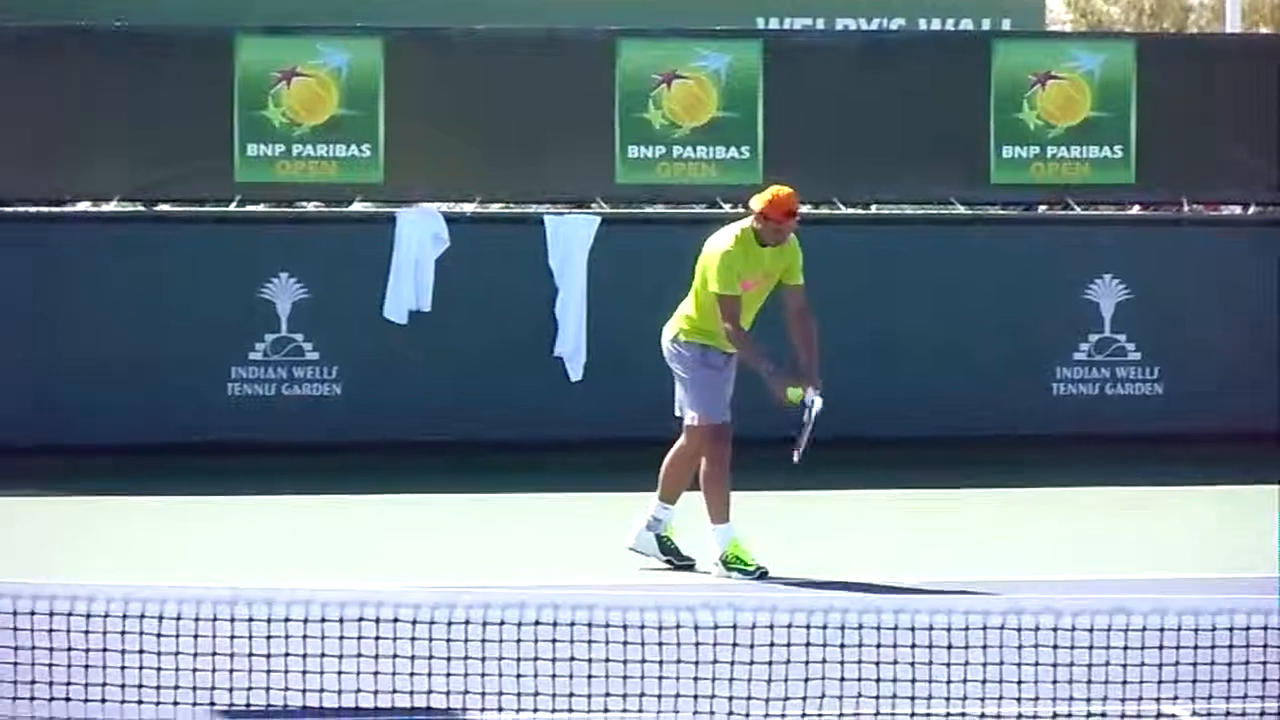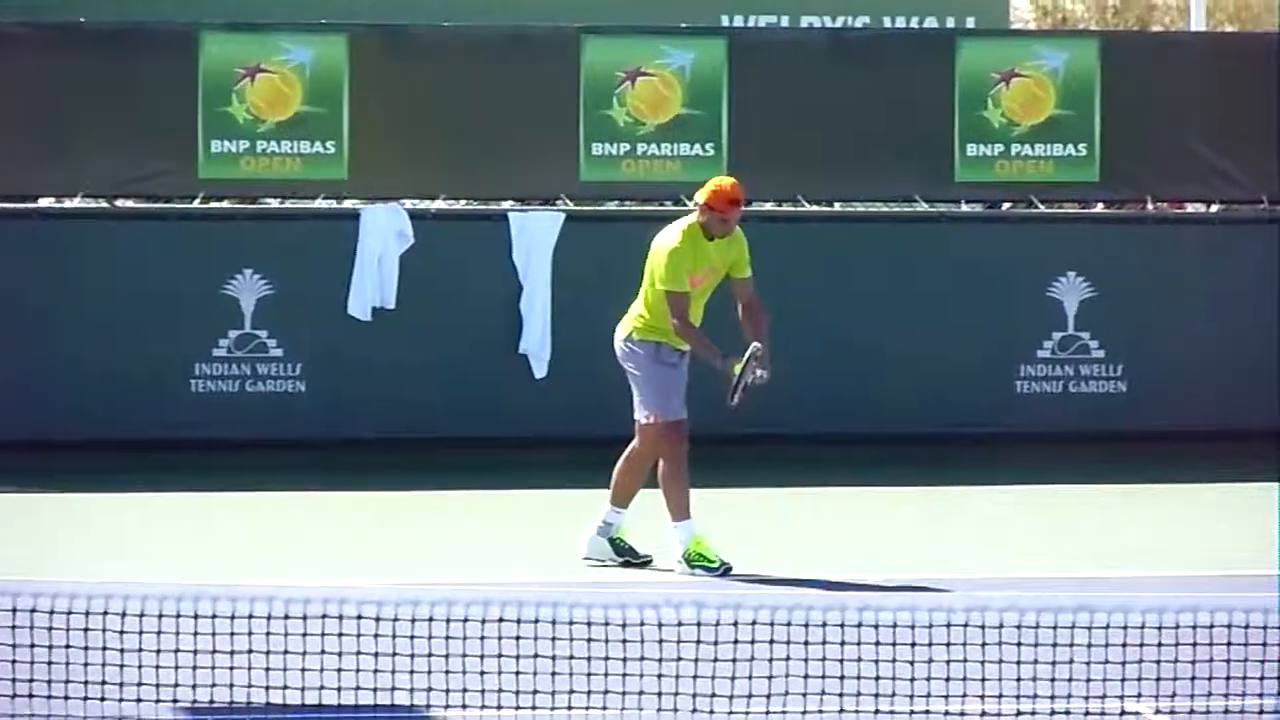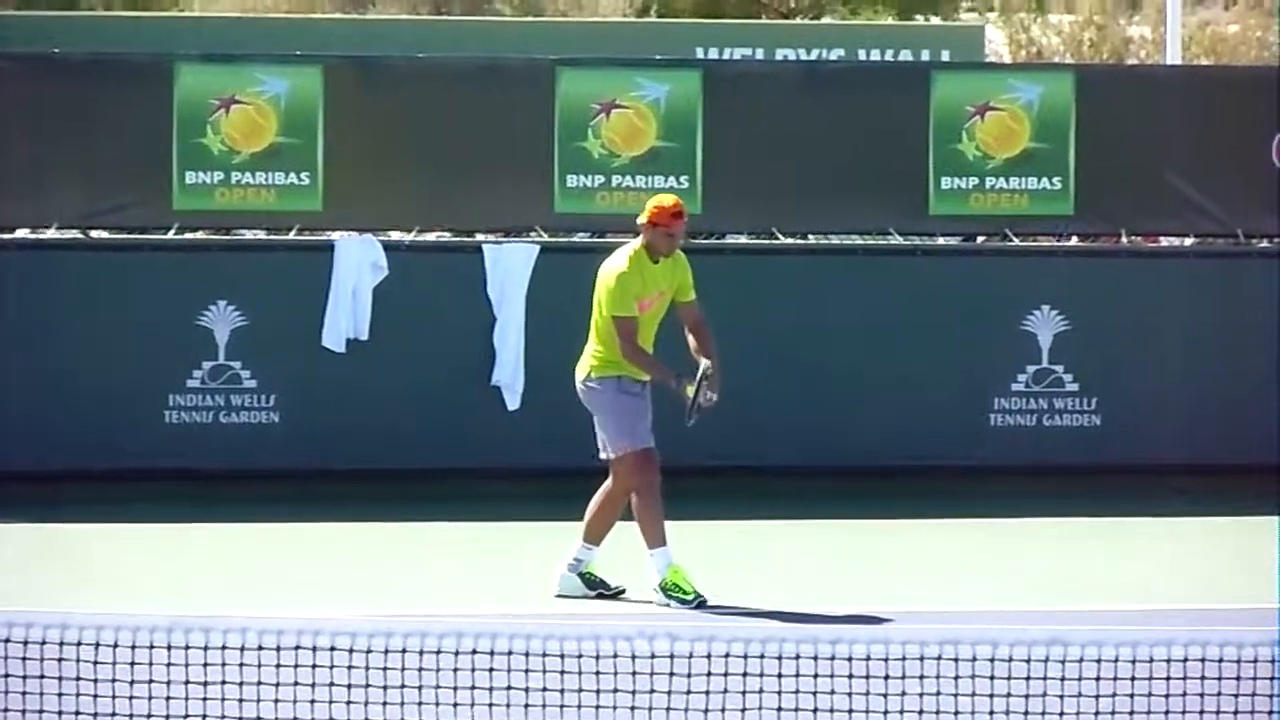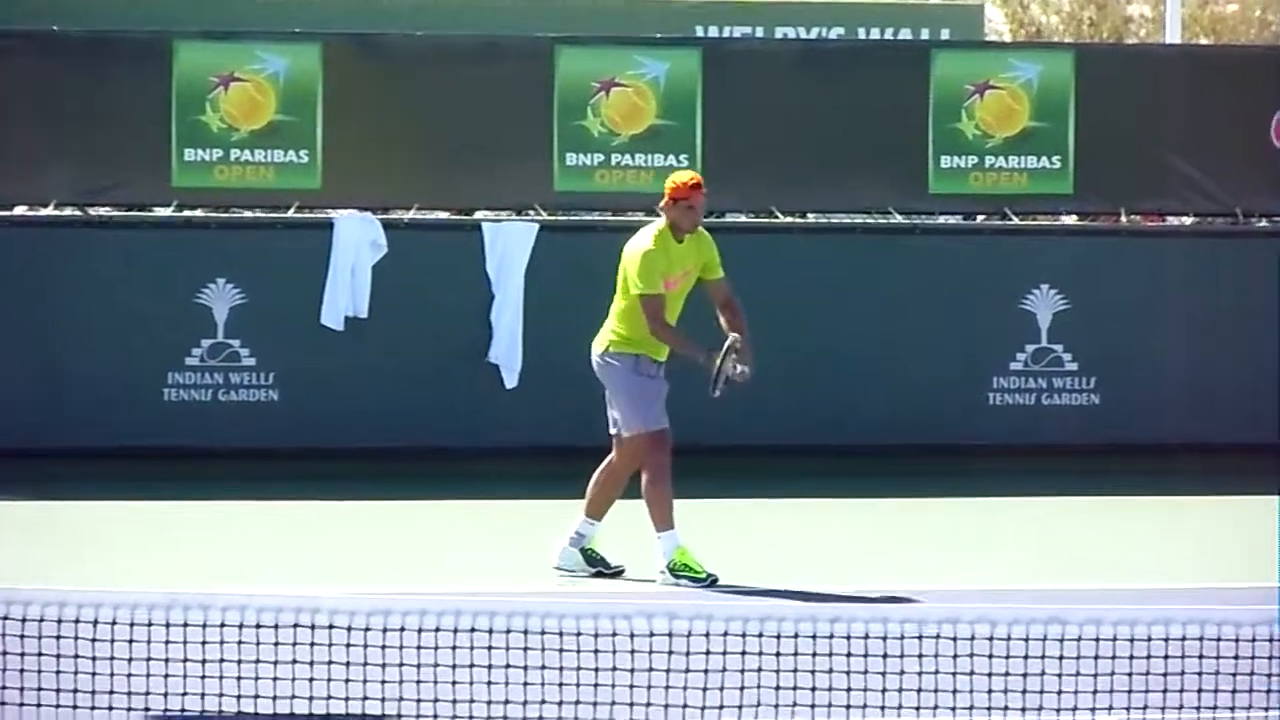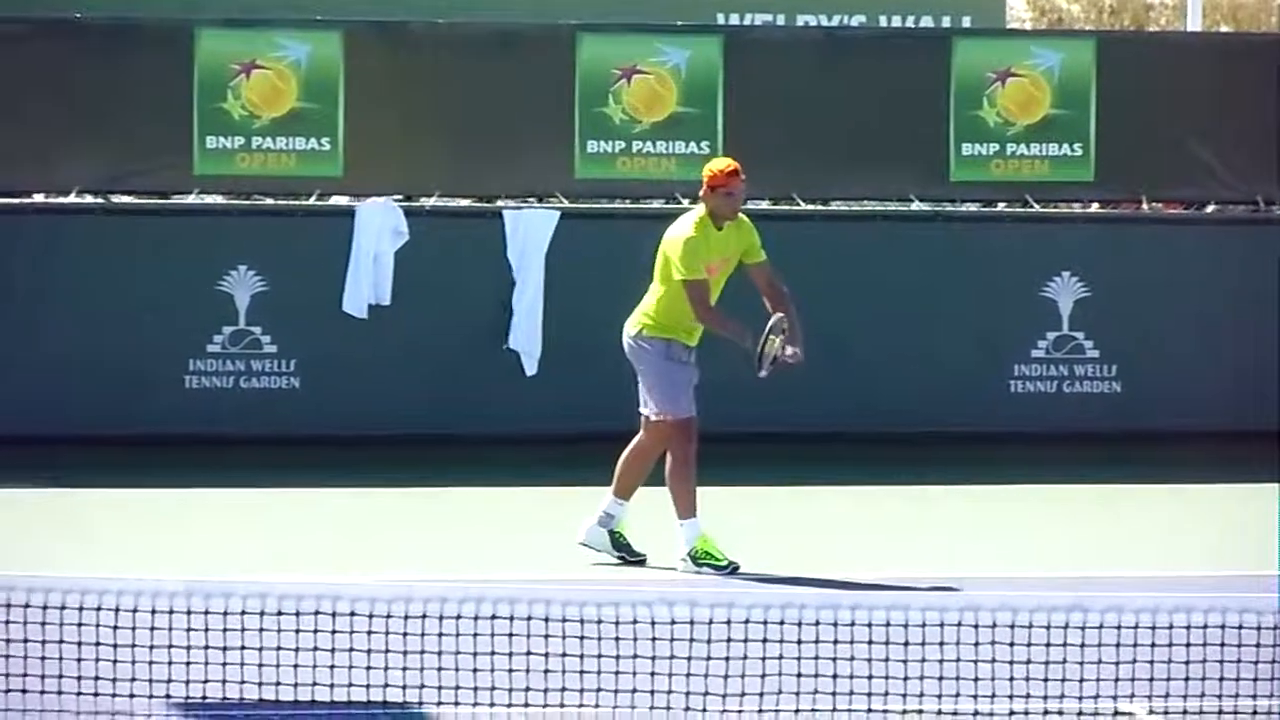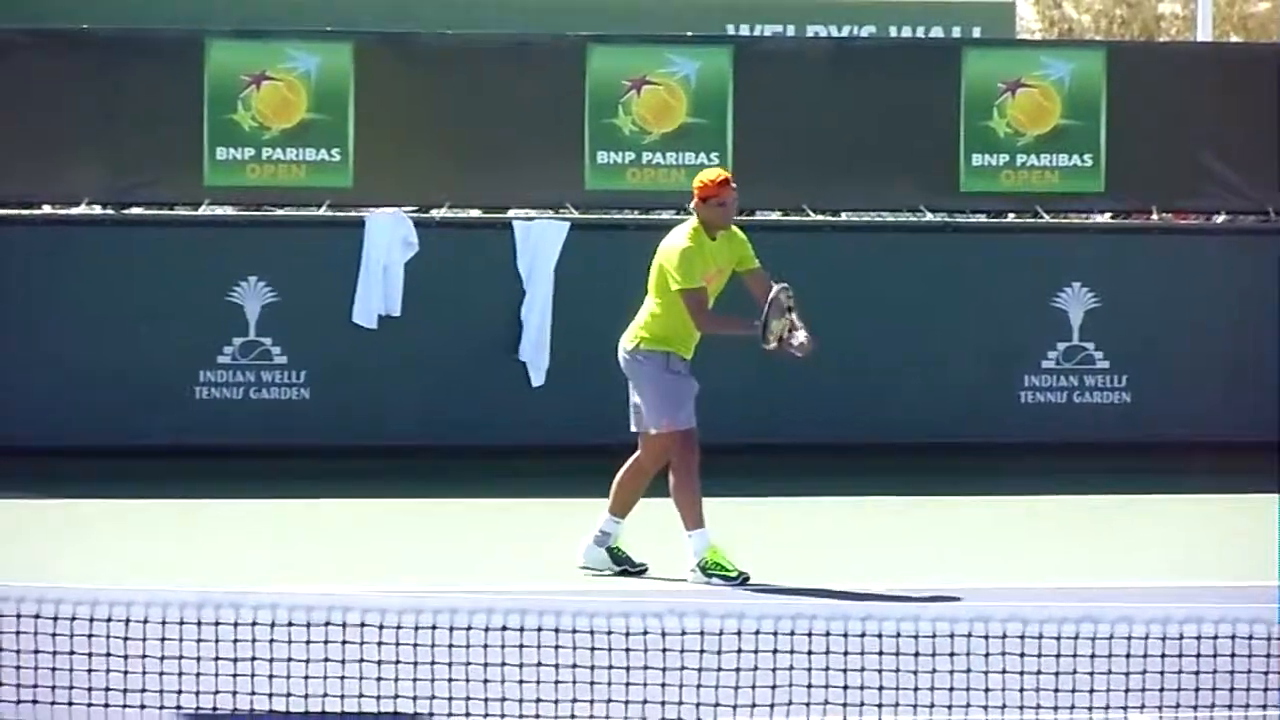
dt=0.4s
person 1, frame 1
left shoulder: (788, 246)
right shoulder: (726, 250)
left elbow: (798, 311)
right elbow: (731, 325)
left wrist: (810, 369)
right wrist: (770, 373)
left hip: (722, 349)
right hip: (693, 342)
left knee: (694, 441)
right knee: (717, 440)
left ankle: (652, 529)
right ankle: (726, 549)
person 1, frame 2
left shoulder: (734, 240)
right shoulder: (674, 246)
left elbow: (748, 302)
right elbow: (679, 321)
left wrist: (760, 351)
right wrist: (722, 362)
left hip: (672, 347)
right hip: (646, 342)
left knee: (648, 442)
right knee: (673, 439)
left ankle: (603, 534)
right ankle: (689, 547)
person 1, frame 3
left shoulder: (677, 263)
right shoulder: (621, 272)
left elbow: (694, 323)
right elbow: (628, 347)
left wrist: (708, 366)
right wrist: (676, 381)
left hip: (632, 379)
right hip: (607, 377)
left knee: (623, 479)
right knee: (645, 470)
left ankle: (576, 571)
right ankle: (666, 576)
person 1, frame 4
left shoulder: (701, 242)
right shoulder: (646, 251)
left elbow: (725, 301)
right elbow: (656, 325)
left wrist: (740, 346)
right wrist: (704, 356)
left hip: (645, 358)
right hip: (624, 354)
left knee: (626, 455)
right knee: (657, 449)
left ankle: (576, 545)
right ankle: (672, 556)
person 1, frame 5
left shoulder: (742, 228)
right shoulder: (687, 237)
left elbow: (771, 286)
right elbow: (703, 311)
left wrist: (792, 333)
right wrist: (751, 340)
left hip: (677, 341)
right hip: (655, 338)
left knee: (653, 437)
right knee: (683, 436)
left ankle: (604, 524)
right ankle: (693, 544)
person 1, frame 6
left shoulder: (733, 239)
right shoulder: (683, 248)
left elbow: (768, 291)
right elbow: (702, 319)
right wrist: (758, 329)
left hip: (667, 355)
right hip: (650, 352)
left knee: (653, 453)
right knee: (684, 448)
left ankle: (601, 542)
right ankle: (704, 556)
